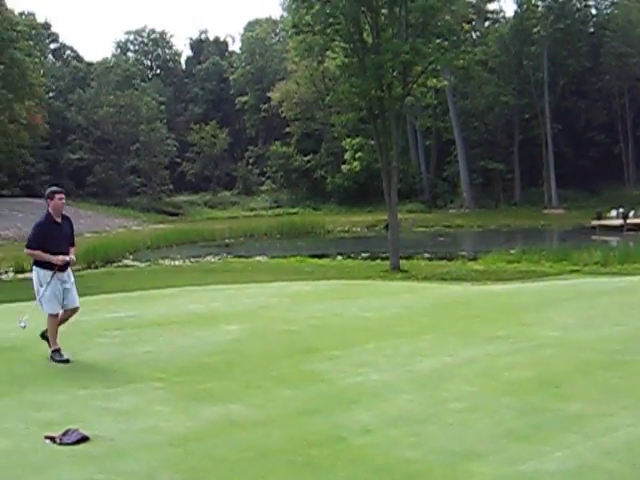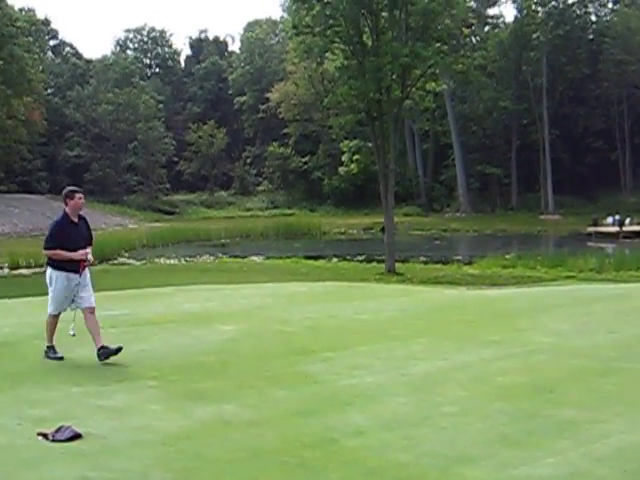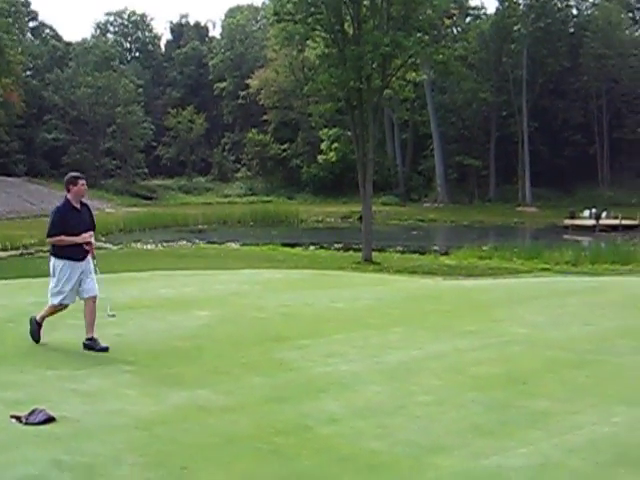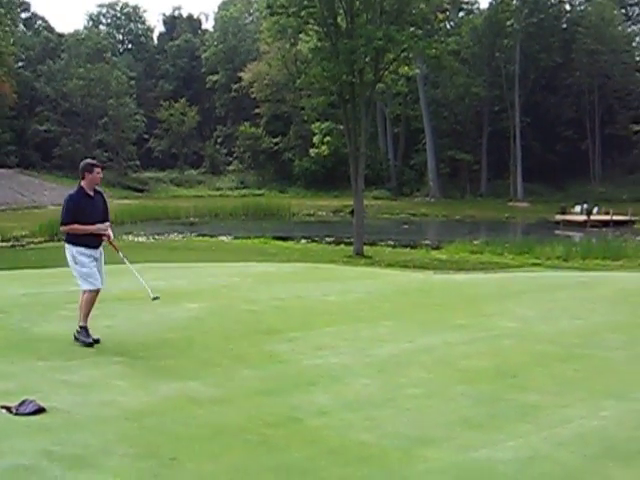
dt=0.2s
person 1, frame 1
left shoulder: (67, 221)
right shoulder: (41, 225)
right elbow: (29, 250)
left wrist: (71, 256)
right wrist: (53, 258)
left hip: (64, 272)
right hip: (45, 273)
left knee: (73, 307)
right knee: (53, 311)
left ankle: (48, 333)
right ankle: (55, 350)
person 1, frame 2
left shoulder: (84, 222)
right shoulder: (59, 225)
right elbow: (48, 251)
left wrist: (88, 256)
right wrist: (74, 255)
left hip: (81, 273)
right hip: (61, 274)
left knee: (89, 309)
right knee: (56, 311)
left ankle: (101, 348)
right ankle: (50, 347)
person 1, frame 3
left shoulder: (85, 208)
right shoulder: (60, 211)
right elbow: (51, 239)
left wrist: (90, 240)
right wrist: (78, 239)
left hip: (84, 261)
right hip: (64, 263)
left knee: (91, 297)
right knee: (60, 302)
left ankle: (90, 339)
right ankle: (37, 320)
person 1, frame 4
left shoulder: (99, 196)
right shoulder: (73, 198)
left elbow: (105, 220)
right elbow: (65, 227)
left wrist: (107, 231)
right wrist: (93, 228)
left hip: (96, 249)
right hip: (79, 250)
left knee: (91, 289)
right knee: (93, 287)
left ankle: (83, 328)
right ankle: (81, 327)
